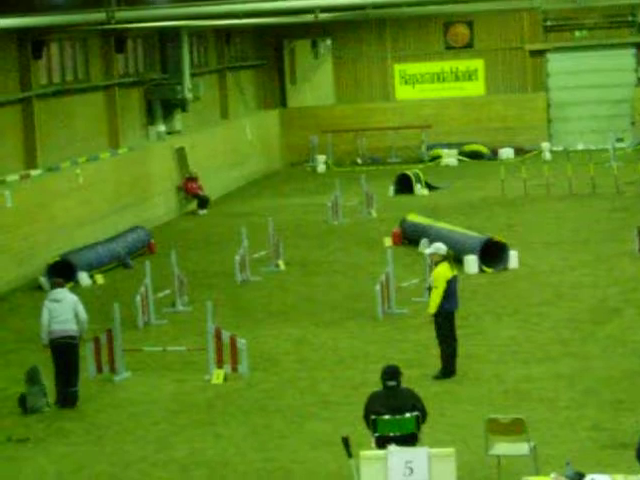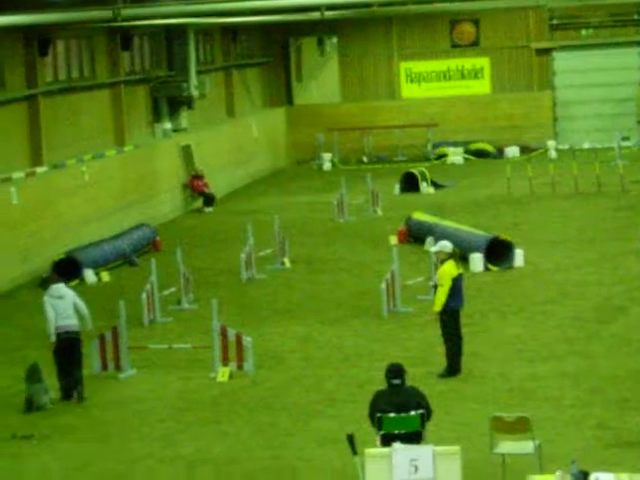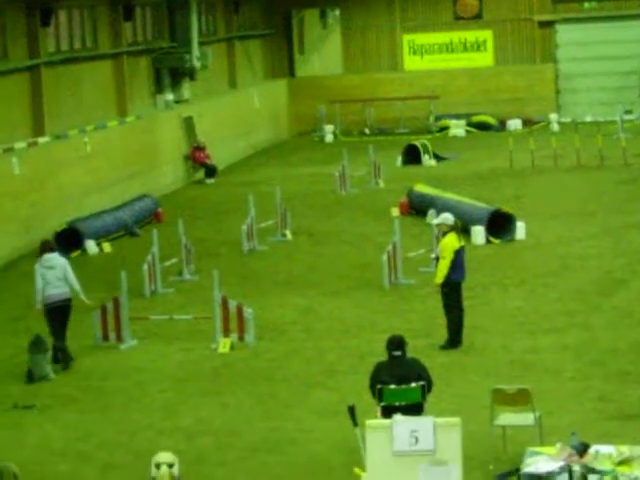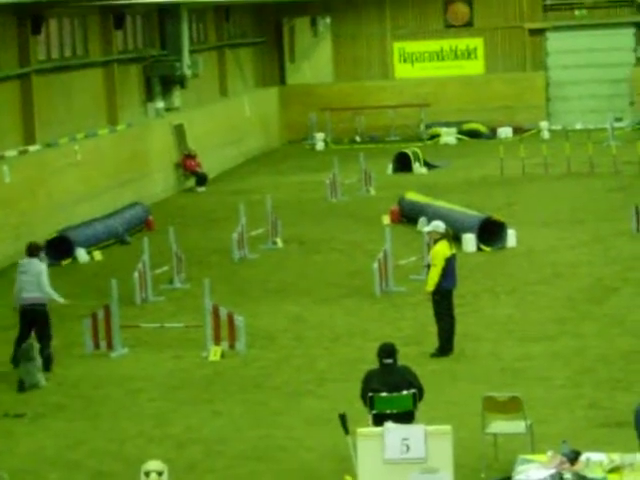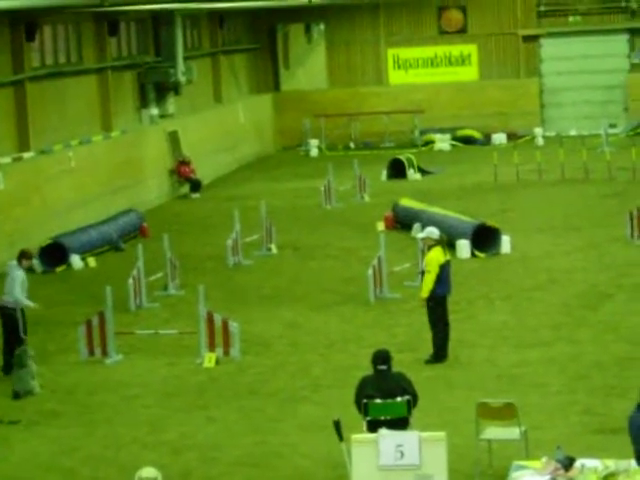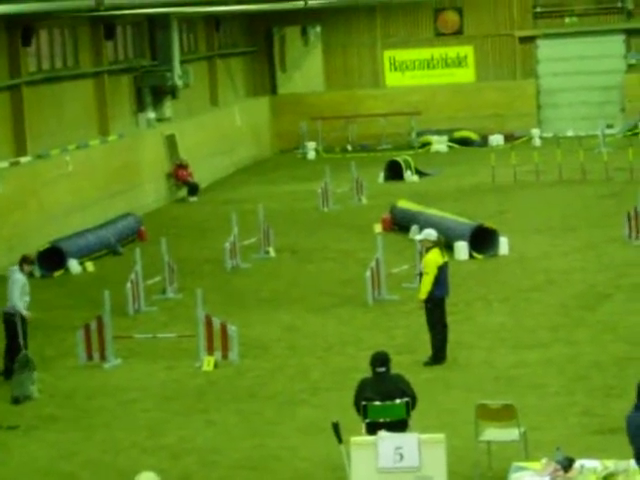
dt=0.5s
person 1, frame 1
left shoulder: (439, 271)
right shoulder: (449, 266)
left elbow: (437, 292)
left wrist: (431, 310)
left hip: (442, 309)
right hip: (450, 307)
left knee: (444, 340)
right knee: (450, 338)
left ankle: (446, 370)
right ankle: (451, 368)
person 1, frame 2
left shoulder: (445, 269)
right shoulder: (455, 264)
left elbow: (443, 290)
left wrist: (437, 308)
left hip: (448, 307)
right hip: (456, 305)
left knee: (449, 338)
right knee: (456, 336)
left ankle: (452, 369)
right ankle: (456, 366)
person 1, frame 3
left shoulder: (447, 241)
right shoulder: (457, 237)
left elbow: (444, 263)
left wrist: (438, 280)
left hip: (449, 280)
right hip: (457, 278)
left knee: (451, 310)
right knee: (457, 308)
left ankle: (453, 341)
right ankle: (457, 338)
person 1, frame 4
left shoulder: (438, 249)
right shoulder: (448, 245)
left elbow: (435, 270)
left wrist: (429, 287)
left hip: (440, 287)
right hip: (448, 285)
left knee: (442, 318)
right knee: (448, 316)
left ankle: (444, 349)
right ankle: (448, 346)
person 1, frame 5
left shoulder: (432, 256)
right shoulder: (442, 251)
left elbow: (430, 277)
left wrist: (424, 294)
left hip: (435, 294)
right hip: (443, 292)
left knee: (436, 324)
right knee: (443, 323)
left ankle: (438, 355)
right ankle: (442, 353)
person 1, frame 6
left shoulder: (430, 257)
right shoulder: (440, 253)
left elbow: (428, 279)
left wrist: (422, 296)
left hip: (433, 295)
right hip: (441, 293)
left knee: (434, 326)
right knee: (441, 324)
left ankle: (437, 357)
right ankle: (441, 354)
person 2, frame 1
left shoulder: (48, 301)
right shoulder: (73, 298)
left elbow: (44, 322)
right elbow: (83, 317)
left wrist: (44, 340)
right wrist: (82, 333)
left hip: (55, 337)
right hip: (71, 336)
left knee: (59, 370)
right knee: (72, 370)
left ankle: (61, 399)
right ankle: (71, 400)
person 2, frame 2
left shoulder: (48, 297)
right shoulder: (69, 292)
left elbow: (50, 317)
right elbow: (83, 309)
left wrist: (52, 337)
right wrist: (89, 324)
left hip: (60, 333)
right hip: (74, 331)
left knee: (62, 364)
right knee: (76, 364)
left ankle: (67, 393)
right ankle: (79, 387)
person 2, frame 3
left shoulder: (39, 265)
right shoulder: (62, 261)
left elbow: (39, 286)
right elbow: (71, 279)
left wrist: (39, 303)
right wrist: (81, 295)
left hip: (50, 301)
right hip: (65, 299)
left knee: (56, 332)
right knee: (61, 330)
left ankle: (66, 357)
right ankle: (57, 357)
person 2, frame 4
left shoulder: (21, 267)
right shoulder: (41, 266)
left elbow: (17, 288)
right elbow: (45, 287)
left wrist: (17, 303)
right wrist: (57, 298)
left hip: (25, 305)
right hip: (39, 304)
left knee: (23, 334)
right knee: (44, 336)
left ankle: (16, 360)
right ankle: (46, 364)
person 2, frame 5
left shoulder: (13, 269)
right shoulder: (18, 273)
right elbow: (16, 293)
right wrist: (28, 303)
right hip: (14, 308)
right knee: (20, 339)
person 2, frame 6
left shoulder: (18, 275)
right shoulder: (19, 278)
right elbow: (14, 298)
right wrist: (23, 311)
left hip: (9, 313)
right hip: (15, 315)
left knee: (11, 345)
right knee: (20, 346)
left ankle: (8, 372)
